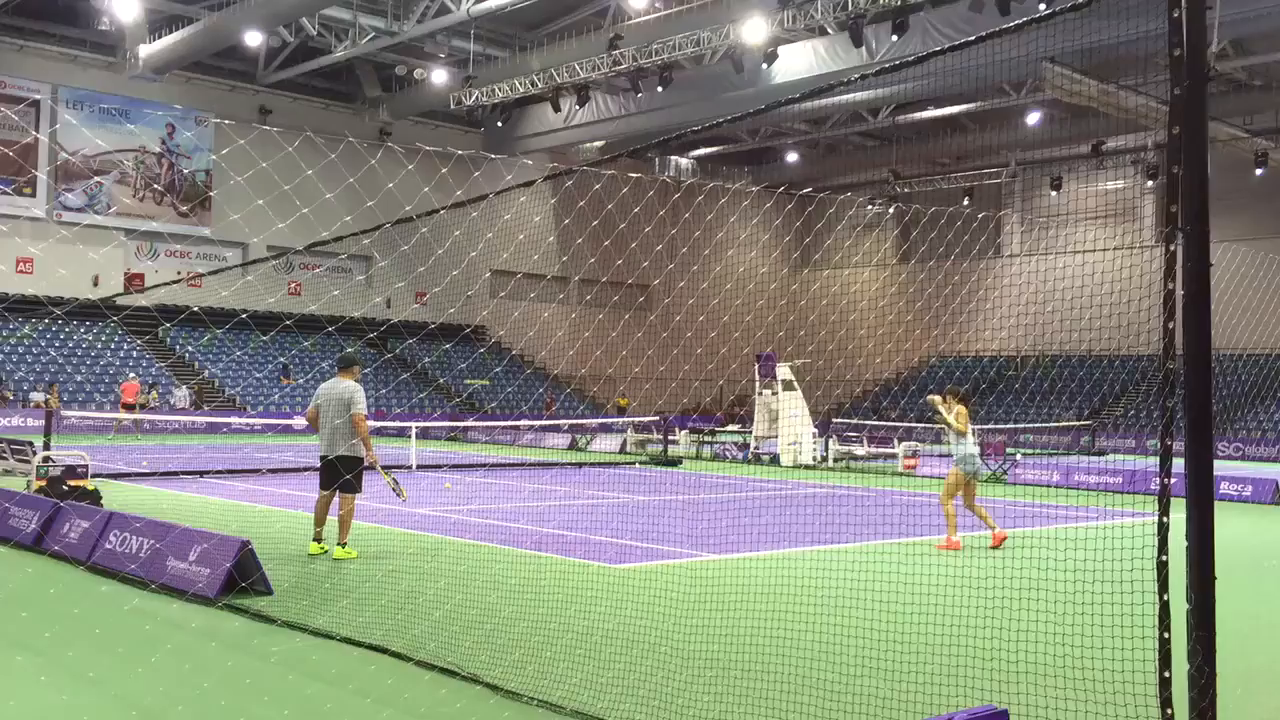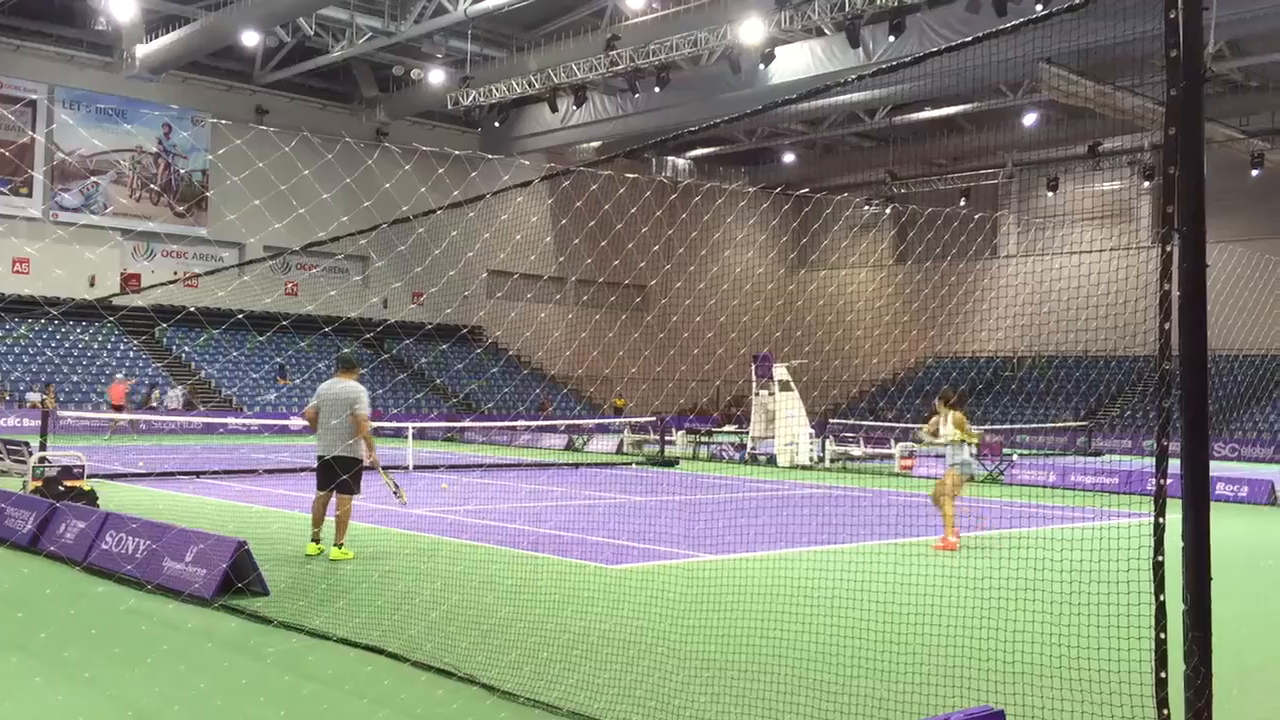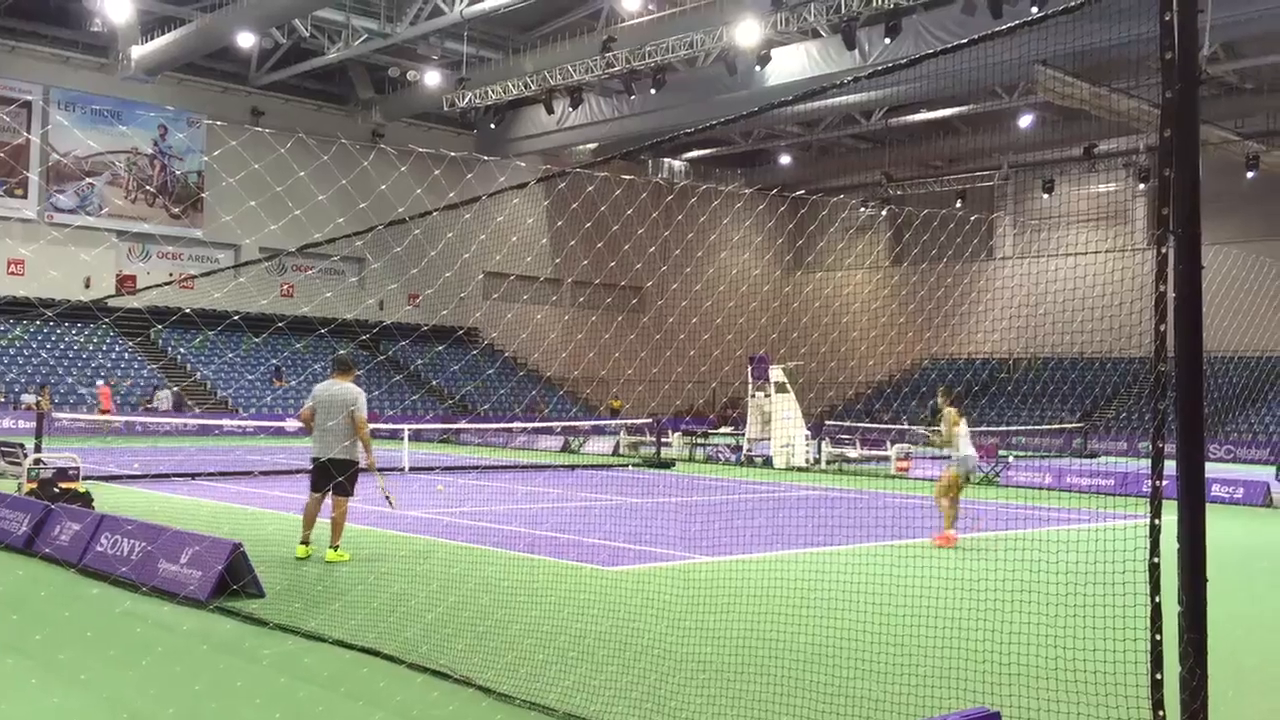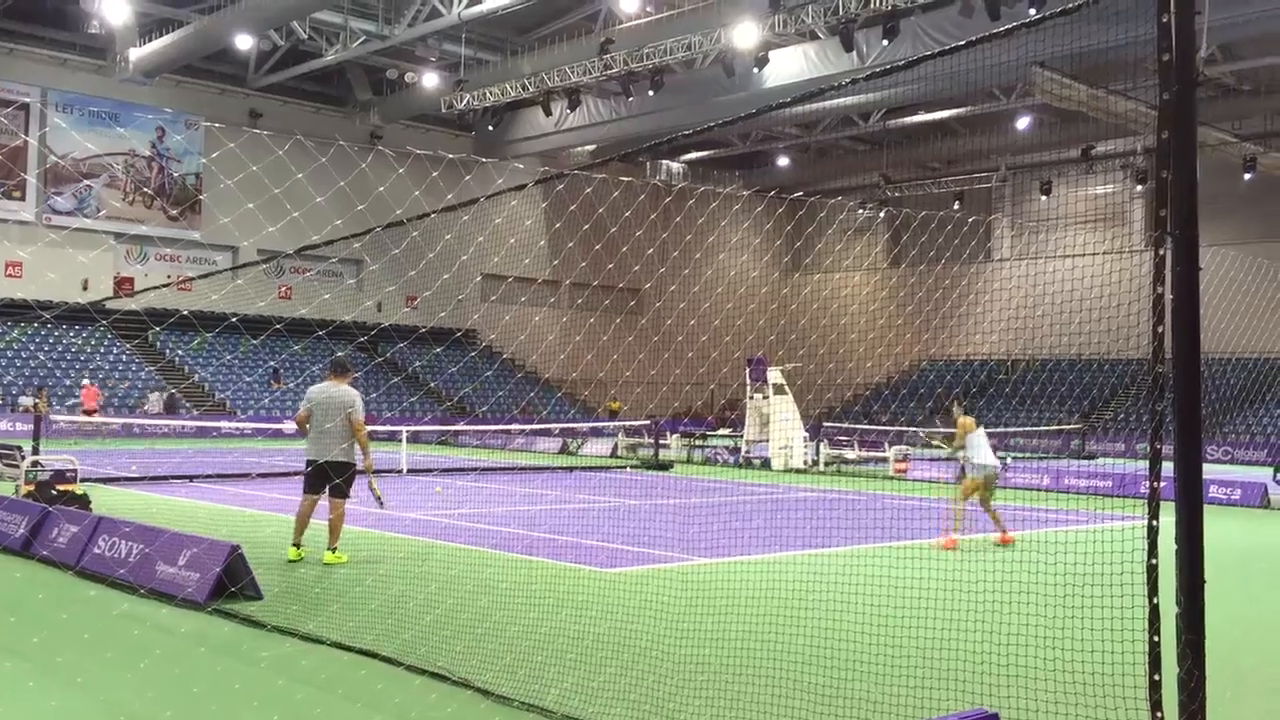
dt=0.3s
person 1, frame 1
left shoulder: (323, 388)
right shoulder: (355, 389)
left elbow: (310, 416)
right elbow: (359, 421)
right wrist: (369, 450)
left hip: (326, 450)
right hip: (350, 452)
left knee: (324, 495)
right knee: (347, 498)
left ankle: (316, 542)
right ankle: (341, 546)
person 1, frame 2
left shoulder: (323, 387)
right shoulder: (358, 390)
left elbow: (309, 415)
right elbow: (362, 422)
right wrist: (371, 451)
left hip: (324, 451)
right hip: (349, 452)
left knee: (322, 495)
right knee: (344, 499)
left ankle: (314, 542)
right ankle: (338, 547)
person 1, frame 3
left shoulder: (319, 389)
right shoulder: (356, 392)
left elbow: (305, 416)
right elbow: (361, 425)
right wrist: (369, 454)
left hip: (319, 453)
right hip: (346, 454)
left knee: (314, 498)
right knee: (340, 502)
left ankle: (303, 544)
right ankle: (333, 549)
person 1, frame 4
left shoulder: (313, 391)
right shoulder: (352, 395)
left elbow: (300, 419)
right elbow: (359, 427)
right wrist: (367, 456)
left hip: (315, 455)
right hip: (342, 457)
left knee: (308, 500)
right knee: (337, 504)
left ankle: (295, 547)
right ankle: (331, 551)
person 2, frame 1
left shoulder: (960, 410)
right shoulder: (950, 410)
left elbow: (961, 429)
right elbow: (931, 399)
left wrist: (948, 421)
right wrist: (936, 400)
left hip: (965, 460)
right hip: (969, 461)
left knee: (945, 498)
right knee: (970, 504)
left ankle: (953, 539)
right ankle: (997, 532)
person 2, frame 2
left shoulder: (957, 416)
right shoulder: (939, 418)
left elbow: (971, 438)
right elbow: (927, 433)
left wrist: (957, 438)
left hip: (962, 463)
right hip: (953, 464)
left knee: (946, 498)
right knee: (936, 497)
left ankle: (951, 540)
right ankle: (950, 531)
person 2, frame 3
left shoulder: (947, 413)
right shoulder: (957, 414)
left elbow: (946, 439)
left wrist: (937, 440)
right wrist: (942, 441)
left hip: (962, 459)
right hip: (969, 459)
left knee: (941, 494)
right knee: (953, 497)
left ankle: (948, 534)
right ankle: (948, 532)
person 2, frame 4
left shoulder: (962, 421)
right shoulder: (975, 423)
left elbow: (958, 444)
left wrist: (953, 447)
right wrist: (965, 456)
left hip: (982, 467)
right hip: (994, 467)
left knee: (960, 499)
right knee: (985, 504)
left ankle: (953, 537)
right ankle: (1005, 534)
